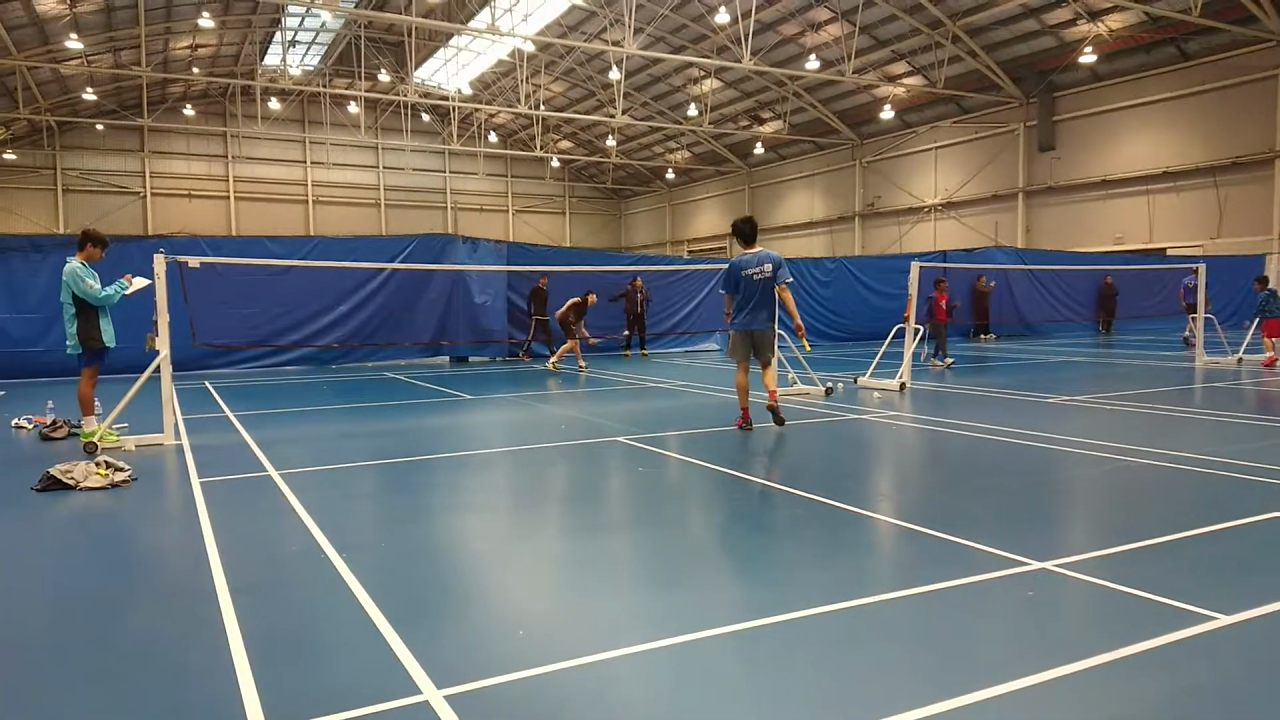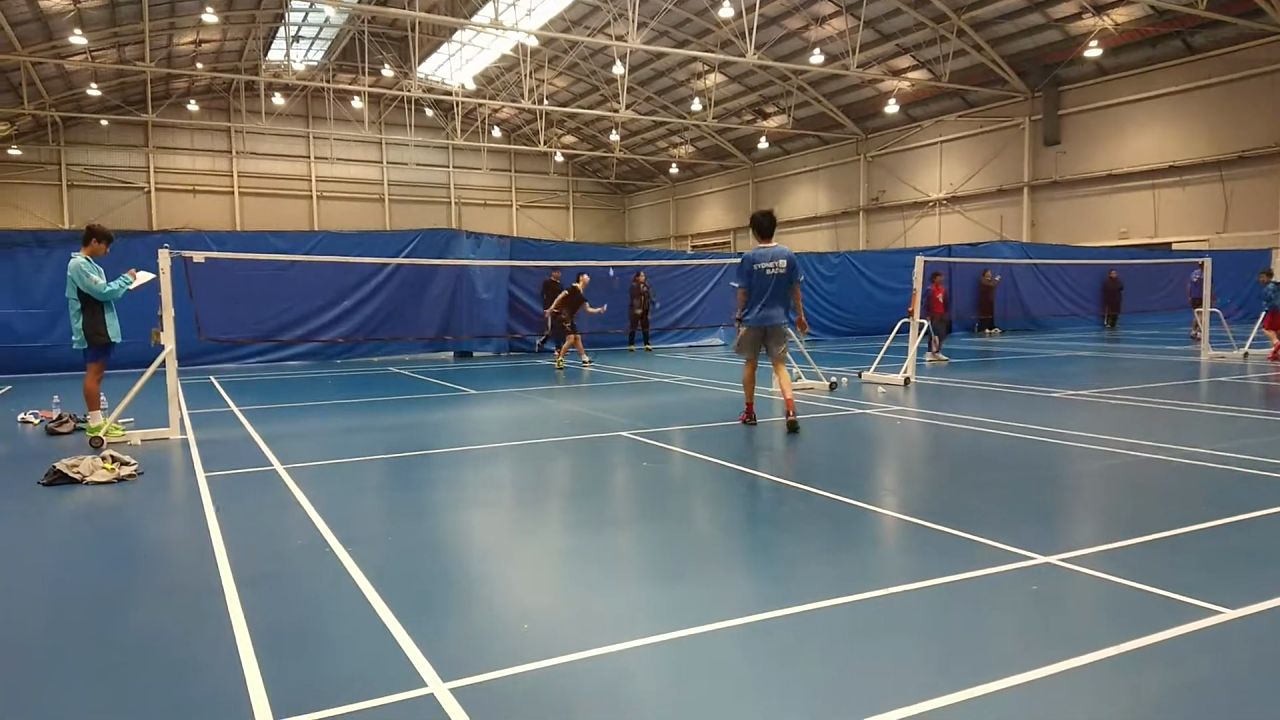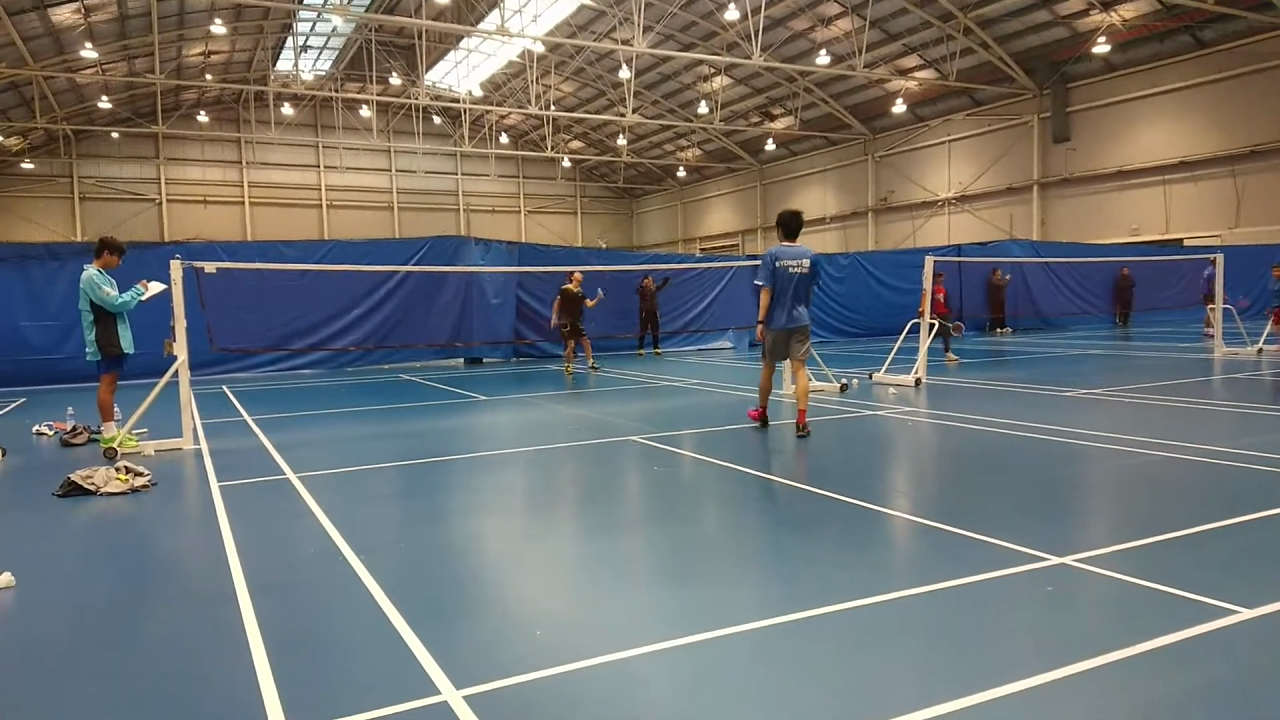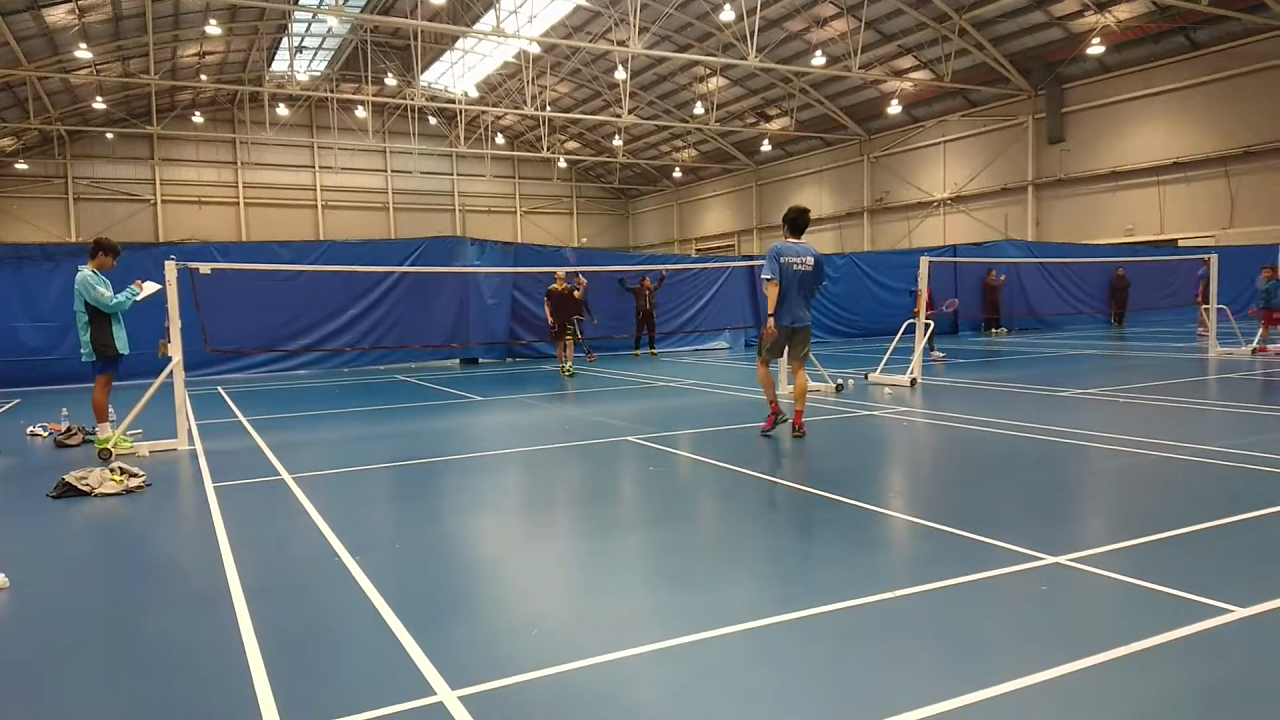
dt=0.2s
person 1, frame 1
left shoulder: (735, 264)
right shoulder: (775, 259)
left elbow: (729, 296)
right elbow: (783, 290)
left wrist: (728, 312)
right wrist: (796, 318)
left hip: (741, 324)
right hip: (765, 323)
left knee: (742, 368)
right knee: (767, 365)
left ankle: (745, 416)
right ankle: (773, 399)
person 1, frame 2
left shoulder: (749, 257)
right shoulder: (788, 255)
left elbow: (743, 292)
right elbow: (795, 289)
left wrist: (738, 316)
right wrist: (800, 315)
left hip: (753, 320)
right hip: (778, 320)
left knee: (750, 365)
right knee: (780, 366)
left ankle: (749, 412)
right ankle: (791, 412)
person 1, frame 3
left shoulder: (772, 254)
right shoulder: (810, 256)
left elbow: (766, 291)
left wrist: (760, 321)
left hip: (776, 322)
right hip: (801, 321)
left knee: (769, 367)
right knee: (799, 368)
left ankle: (762, 412)
right ankle: (801, 421)
person 1, frame 4
left shoulder: (776, 250)
right shoulder: (814, 255)
left elbow: (773, 284)
left wrist: (770, 315)
left hip: (780, 319)
right hip: (802, 320)
left knee: (763, 363)
right knee: (798, 369)
left ankle: (774, 409)
right ankle: (798, 422)
person 2, frame 1
left shoulder: (82, 269)
right shoulder: (75, 269)
left elbow: (95, 298)
right elbow: (98, 297)
left wrist: (119, 289)
right wrist: (122, 284)
left hip: (95, 332)
right hip: (87, 334)
left knee: (91, 379)
right knee: (88, 379)
left ankle: (91, 425)
right ankle: (89, 429)
person 2, frame 2
left shoulder: (88, 264)
right shoulder: (80, 265)
left elbow: (100, 293)
right elbow: (103, 292)
left wrist: (123, 284)
right wrist: (126, 279)
left hip: (100, 327)
right hip: (93, 329)
left knee: (97, 374)
right knee: (94, 374)
left ankle: (97, 420)
right ankle: (95, 424)
person 2, frame 3
left shoulder: (101, 276)
right shoulder: (92, 277)
left elbow: (112, 304)
right elbow: (115, 303)
left wrist: (136, 295)
right wrist: (138, 289)
left hip: (113, 339)
right hip: (106, 341)
left knee: (110, 385)
right knee: (107, 385)
left ankle: (111, 431)
right ankle: (109, 435)
person 2, frame 4
left shoulder: (95, 277)
right shoulder: (86, 278)
left elbow: (107, 305)
right elbow: (110, 304)
left wrist: (130, 295)
right wrist: (133, 290)
left hip: (108, 339)
right hip: (100, 341)
left knee: (105, 386)
right knee: (102, 386)
left ankle: (106, 432)
right ankle: (103, 436)
